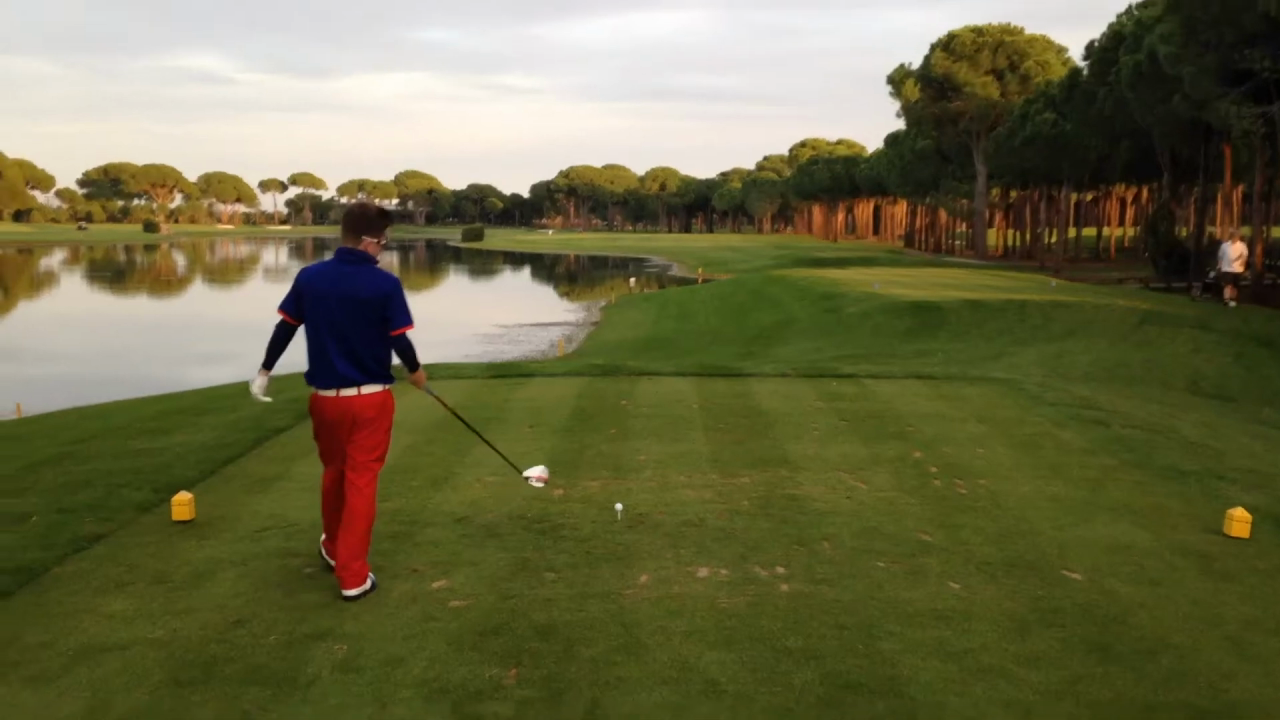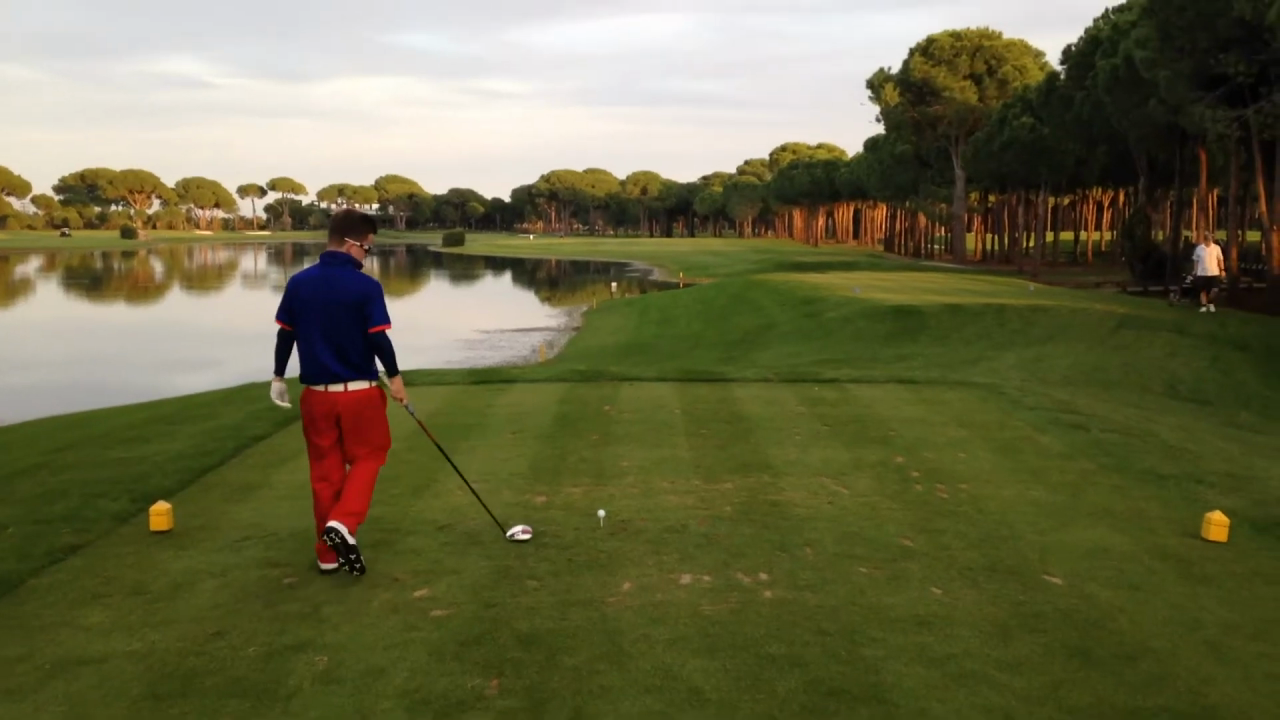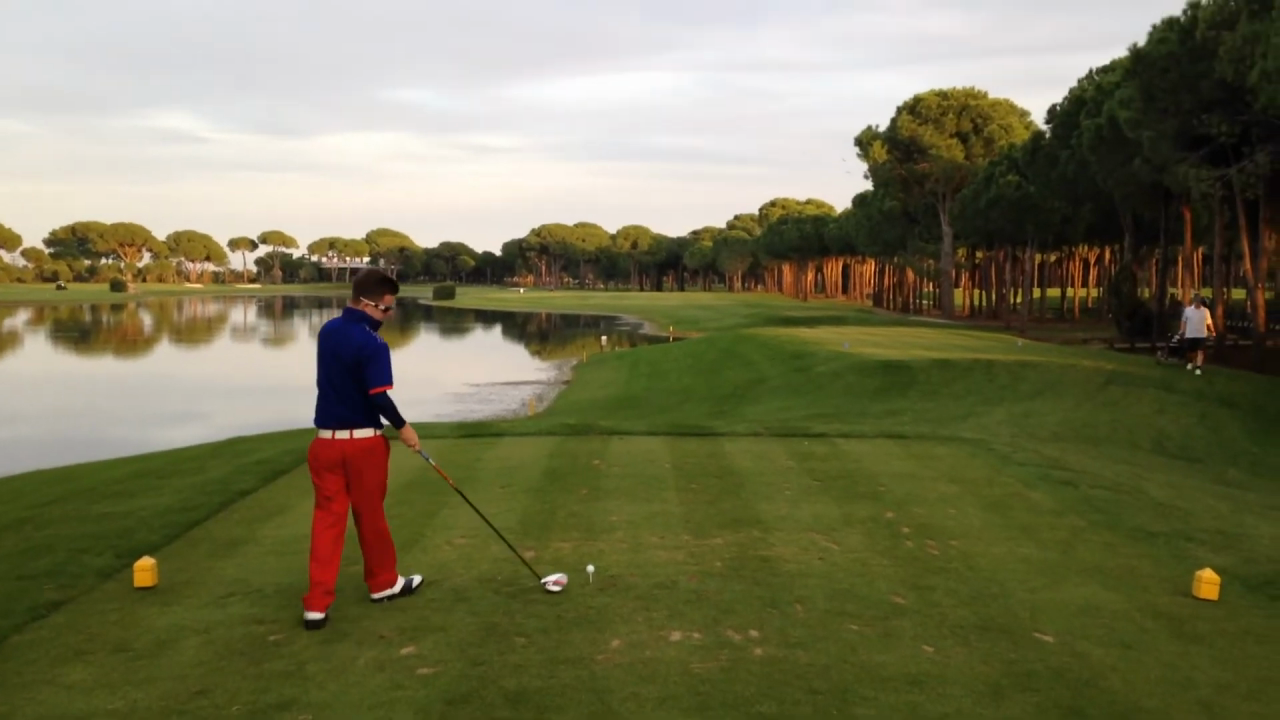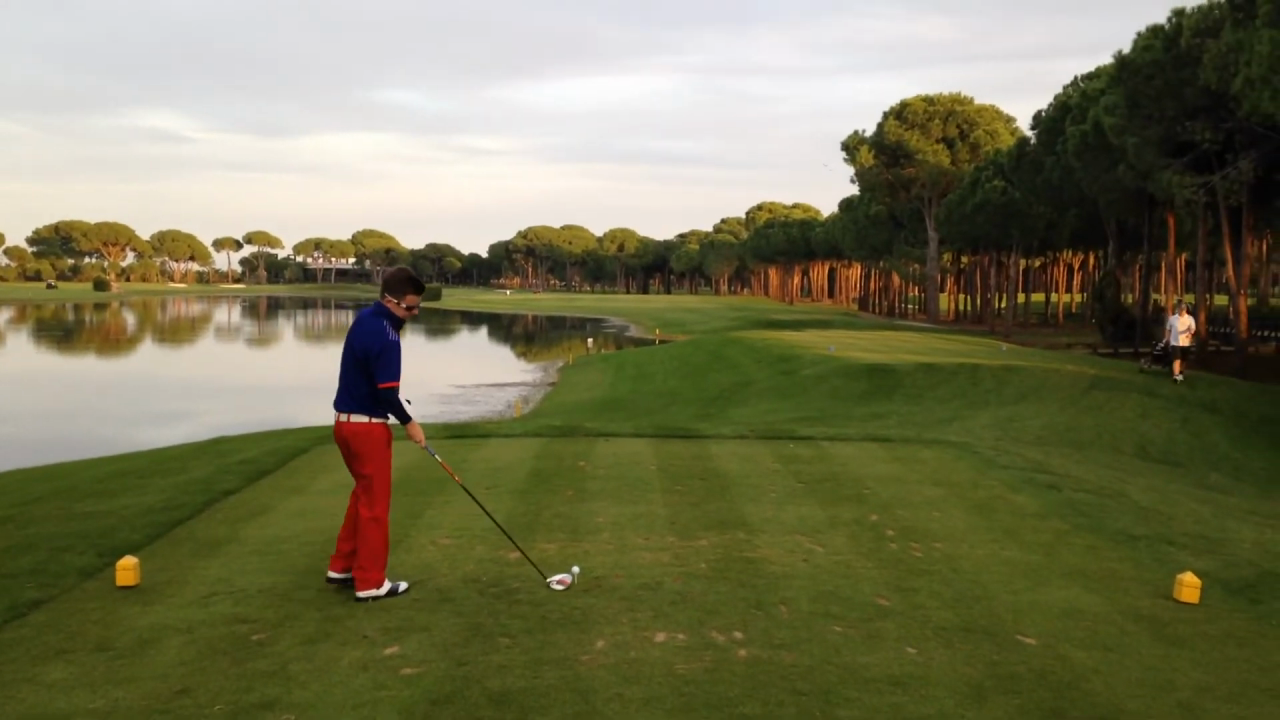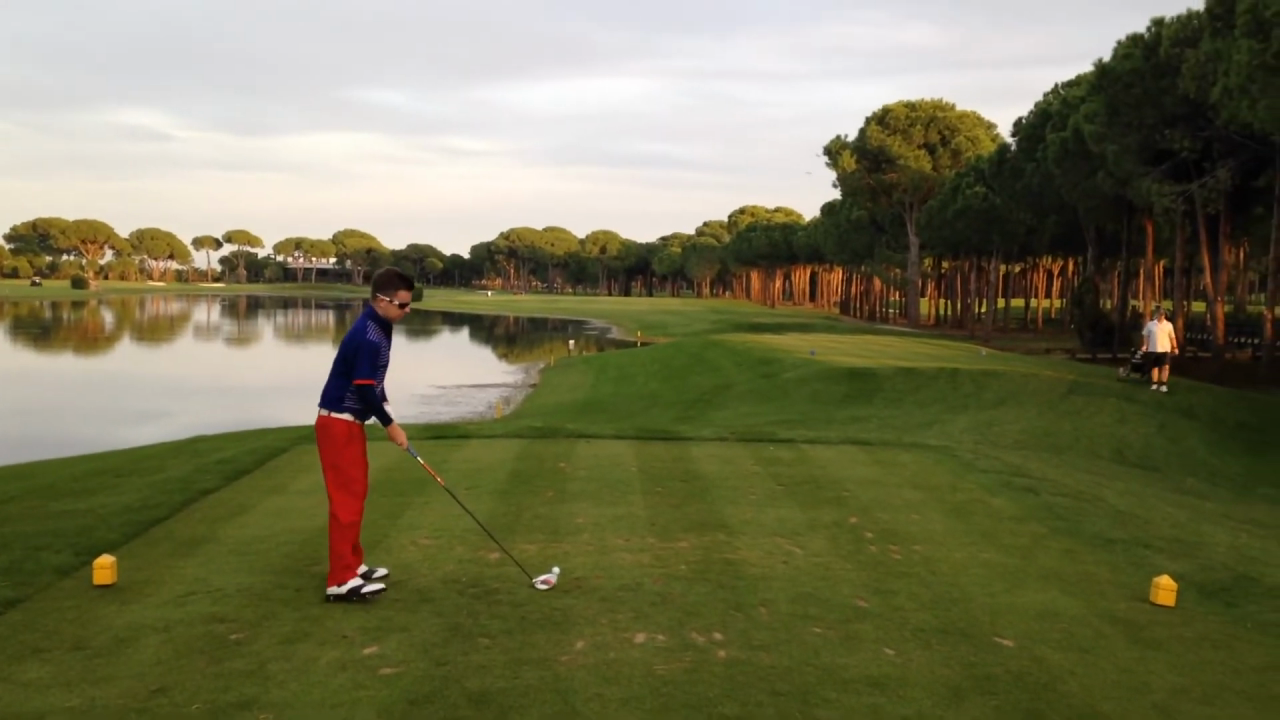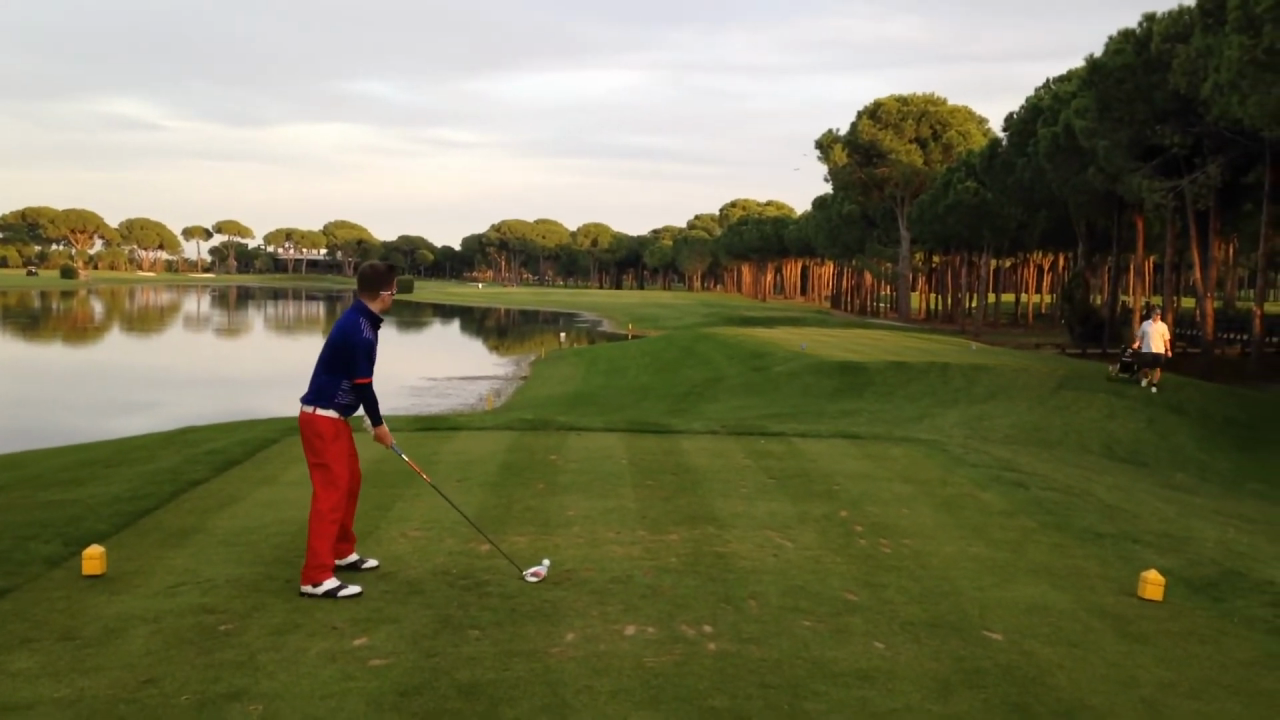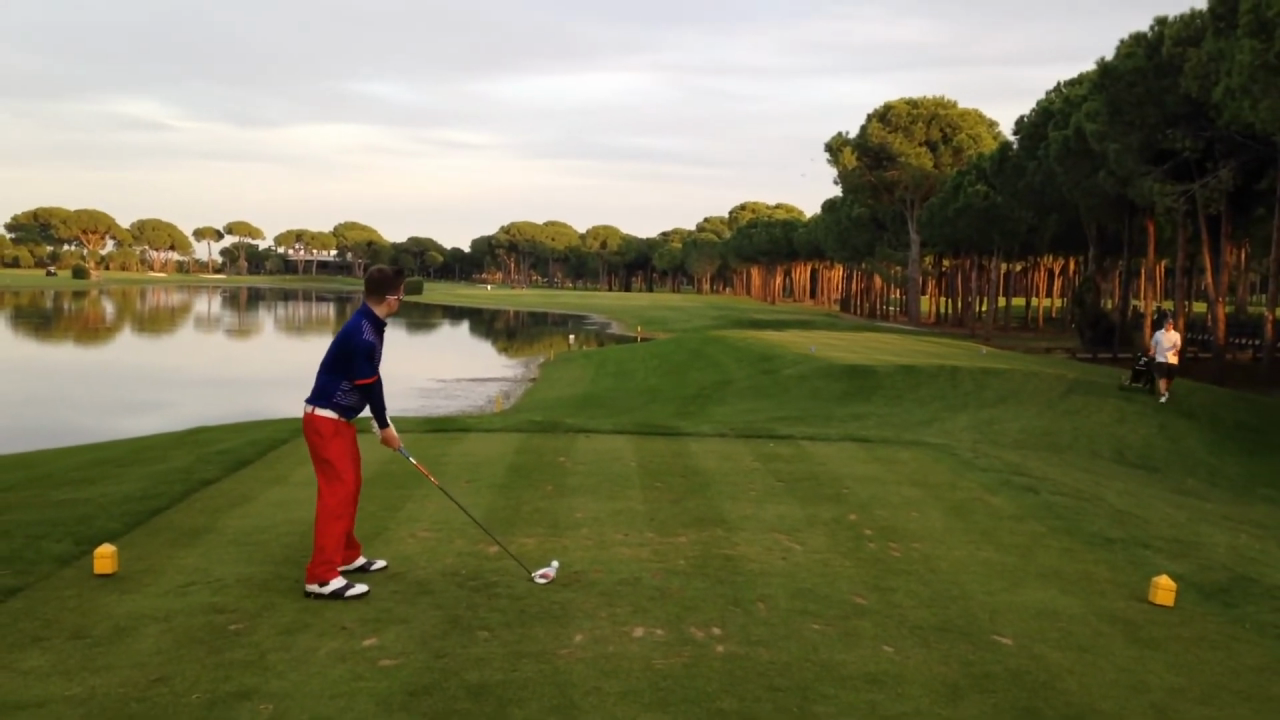
dt=0.4s
person 1, frame 1
left shoulder: (309, 277)
right shoulder: (386, 284)
left elbow: (285, 326)
right elbow: (399, 339)
left wrist: (265, 370)
right wrist: (415, 370)
left hip: (325, 397)
right hip: (371, 398)
left knee: (334, 473)
right knee: (361, 482)
left ankle: (333, 547)
right ankle: (353, 576)
person 1, frame 2
left shoulder: (298, 283)
right shoulder: (366, 286)
left elbow: (284, 335)
right elbow: (379, 338)
left wrist: (278, 377)
right wrist: (394, 378)
left hip: (316, 393)
right hip: (359, 392)
left knee: (324, 471)
right knee: (367, 459)
left ankle: (328, 550)
right ankle: (341, 524)
person 1, frame 3
left shoulder: (328, 330)
right shoulder: (372, 344)
right elbow: (379, 397)
right wrist: (403, 427)
left hip: (326, 439)
right hip: (364, 440)
left knee: (328, 517)
right knee: (369, 514)
left ankle: (317, 603)
right ankle: (383, 582)
person 1, frame 4
left shoulder: (364, 318)
right shoulder: (386, 339)
right elbow: (385, 393)
left wrist: (398, 398)
right wrist: (408, 423)
left hip: (346, 420)
right hip: (368, 426)
left knee: (363, 494)
right knee: (375, 502)
left ankle: (342, 565)
right ankle: (370, 582)
person 1, frame 5
left shoulder: (377, 327)
right shoulder: (368, 336)
right elbow: (364, 389)
left wrist: (385, 404)
right wrist: (390, 425)
left hip: (348, 421)
right hip: (338, 423)
left knee: (355, 493)
right knee: (346, 498)
left ankle: (350, 563)
right ankle: (341, 578)
person 1, frame 6
left shoulder: (358, 319)
right shoulder: (361, 333)
right elbow: (363, 385)
left wrist: (373, 420)
right wrist: (379, 425)
left hip: (332, 416)
right hip: (323, 418)
left knee: (349, 482)
right knee: (331, 492)
left ankle: (341, 551)
right ankle: (316, 577)
person 1, frame 7
left shoulder: (369, 325)
right shoulder: (362, 335)
left elbow: (372, 379)
right elbow: (368, 385)
left wrist: (384, 421)
right wrist: (385, 428)
left hip: (340, 417)
right hip: (326, 419)
left knee: (351, 486)
right knee: (337, 490)
left ankle: (347, 556)
right ankle: (322, 576)
